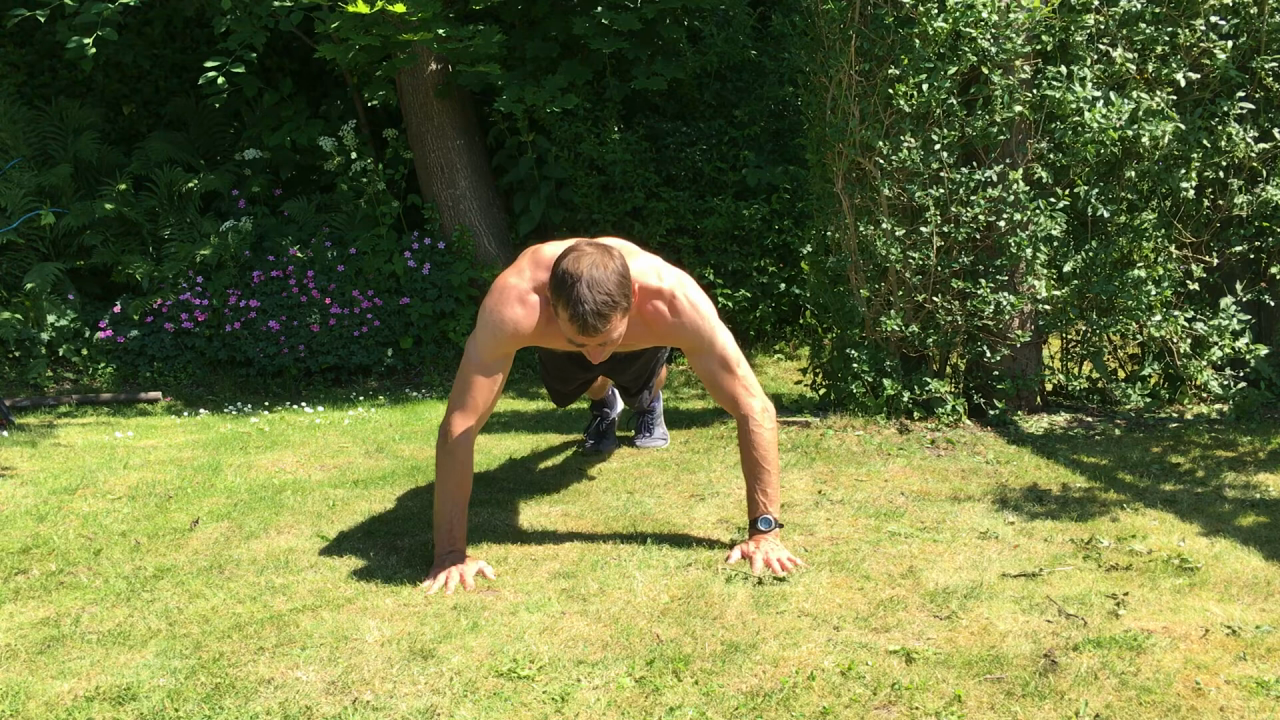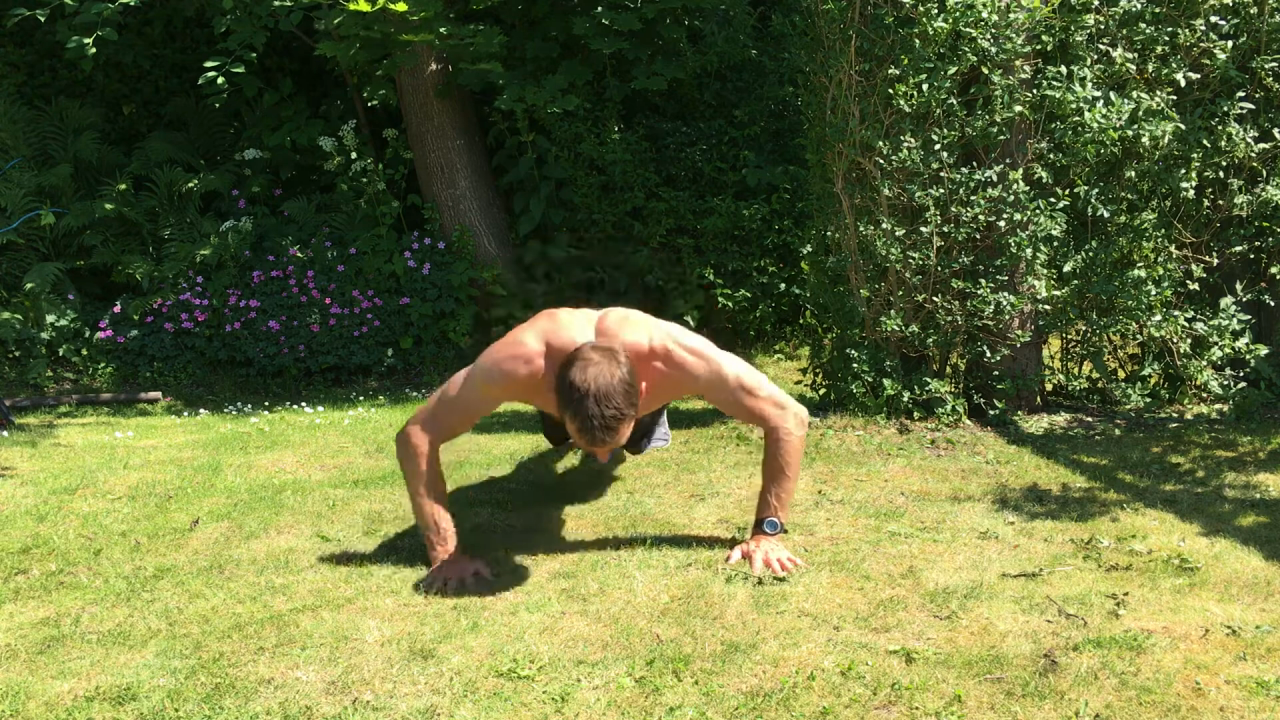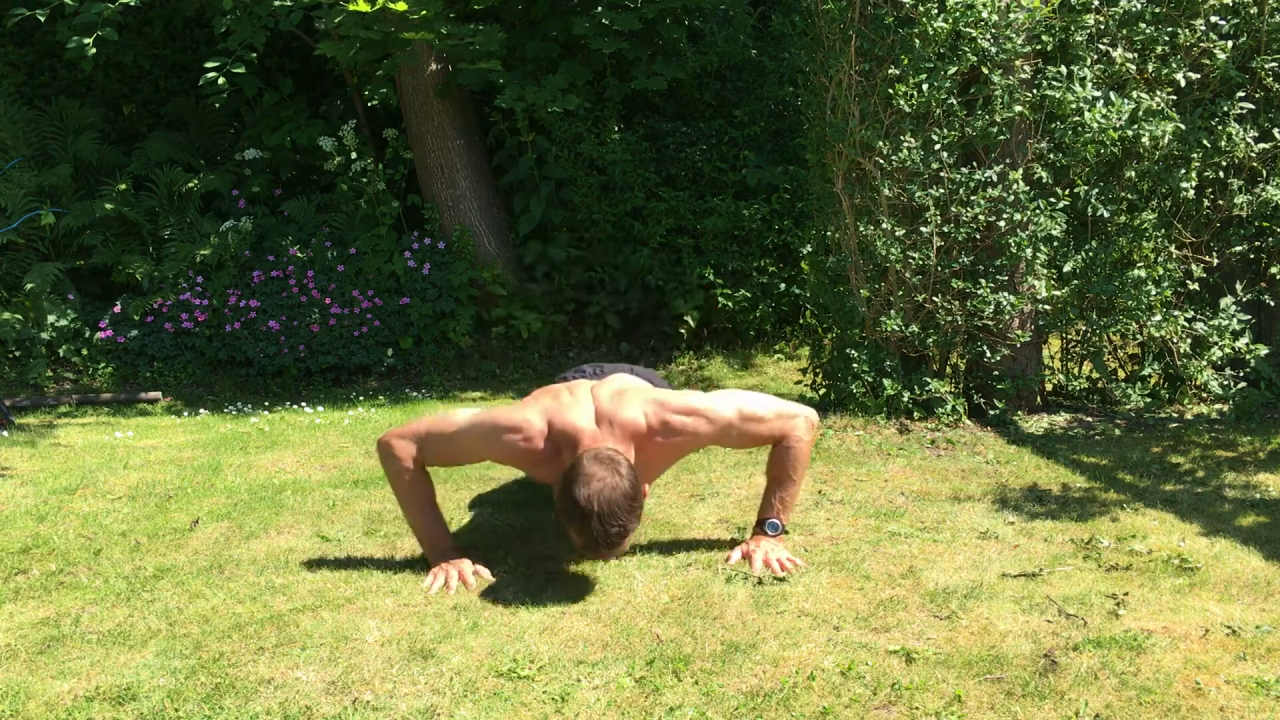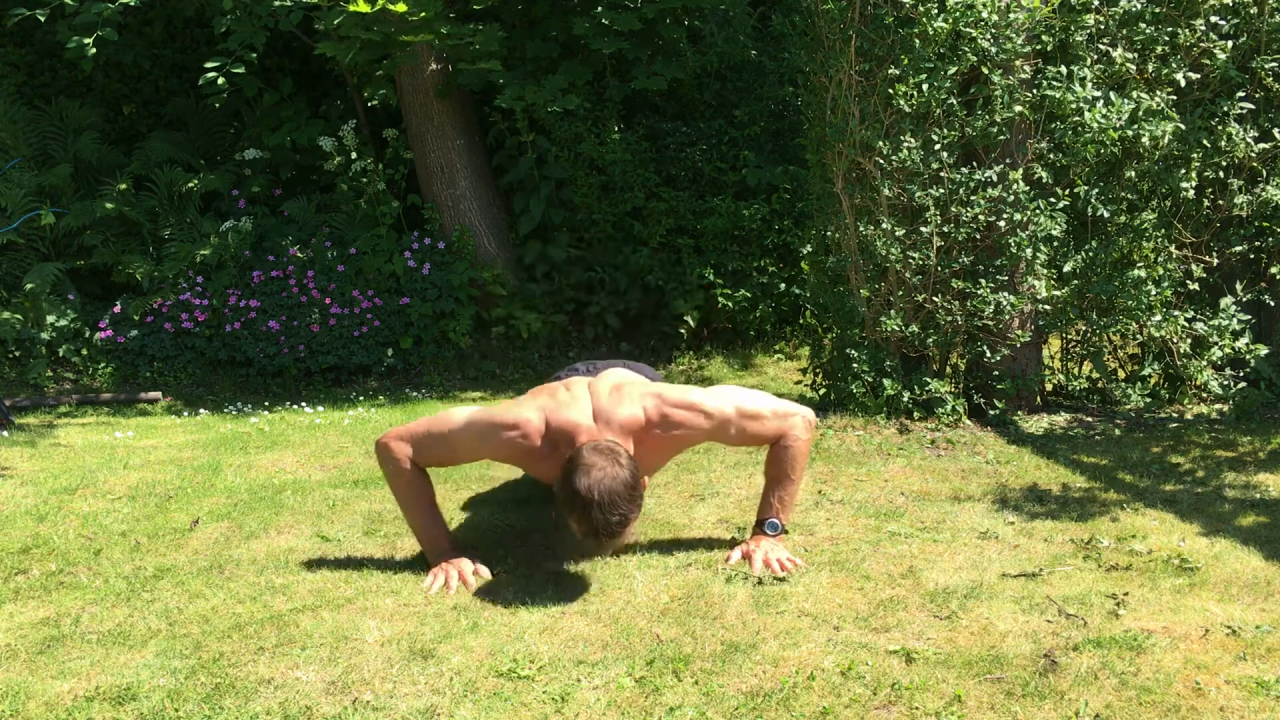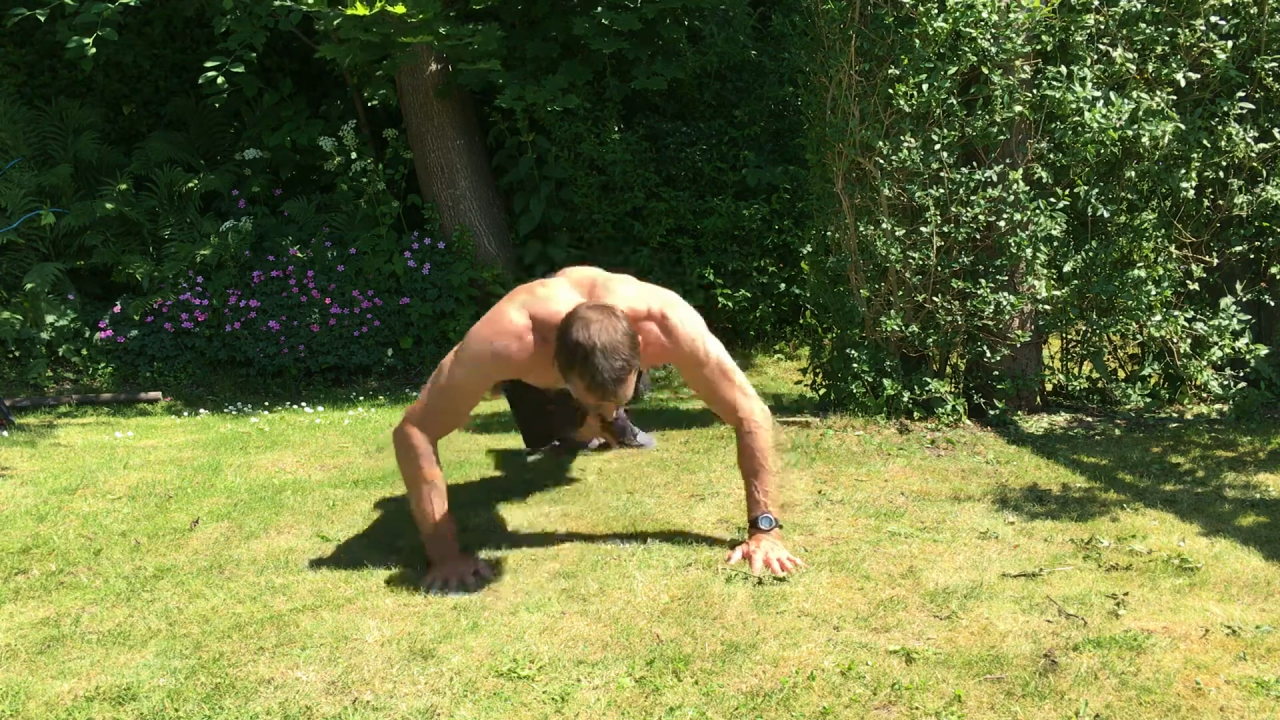
dt=0.3s
person 1, frame 1
left shoulder: (674, 301)
right shoulder: (517, 304)
left elbow: (755, 409)
right elbow: (460, 422)
left wrist: (764, 530)
right wrist: (450, 550)
left hip: (643, 334)
right hip: (557, 336)
left knee: (640, 391)
right knee: (571, 390)
left ankle: (649, 403)
right ankle: (604, 405)
person 1, frame 2
left shoulder: (676, 358)
right shoulder: (519, 363)
left elbow: (790, 418)
right elbow: (415, 437)
left wrist: (767, 531)
right wrist: (444, 552)
right hip: (558, 381)
left knee: (641, 439)
left ankle: (652, 417)
person 1, frame 3
left shoulder: (670, 425)
right shoulder: (529, 437)
left elbow: (802, 423)
right elbow: (394, 445)
left wrist: (769, 532)
right wrist: (442, 552)
left hip: (636, 385)
right hip: (572, 387)
person 1, frame 4
left shoulder: (670, 421)
right shoulder: (524, 434)
left elbow: (800, 422)
right elbow: (392, 447)
left wrist: (769, 533)
right wrist: (441, 554)
left hip: (632, 379)
right hip: (569, 384)
person 1, frame 5
left shoulder: (664, 323)
right shoulder: (506, 342)
left elbow: (752, 414)
right elbow: (413, 431)
left wrist: (764, 528)
right wrist: (444, 553)
right hip: (534, 369)
left knee: (611, 422)
left ankle: (612, 428)
